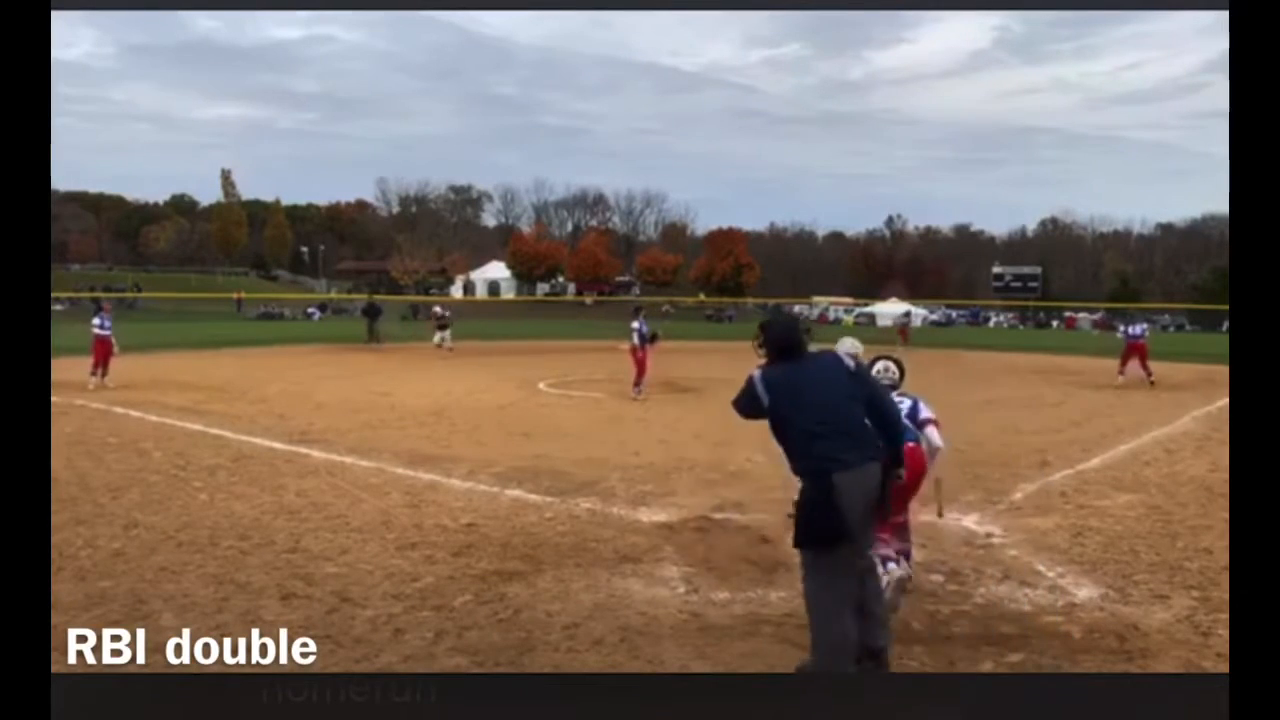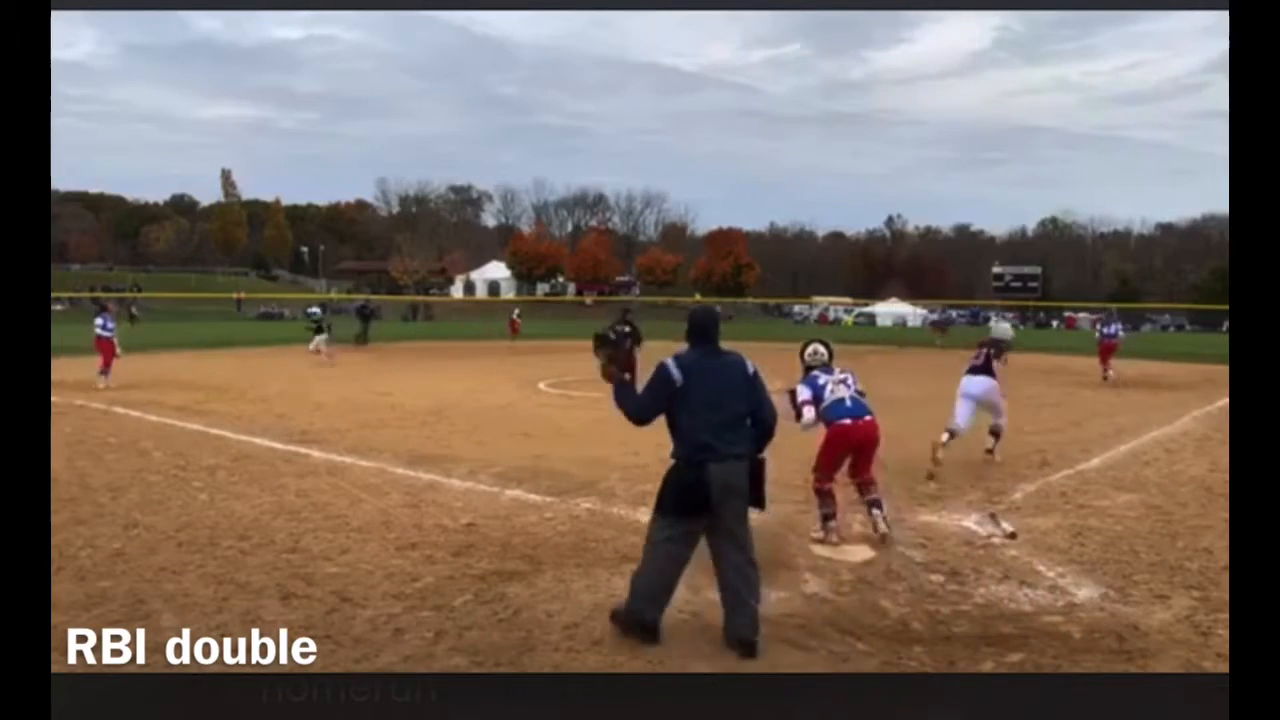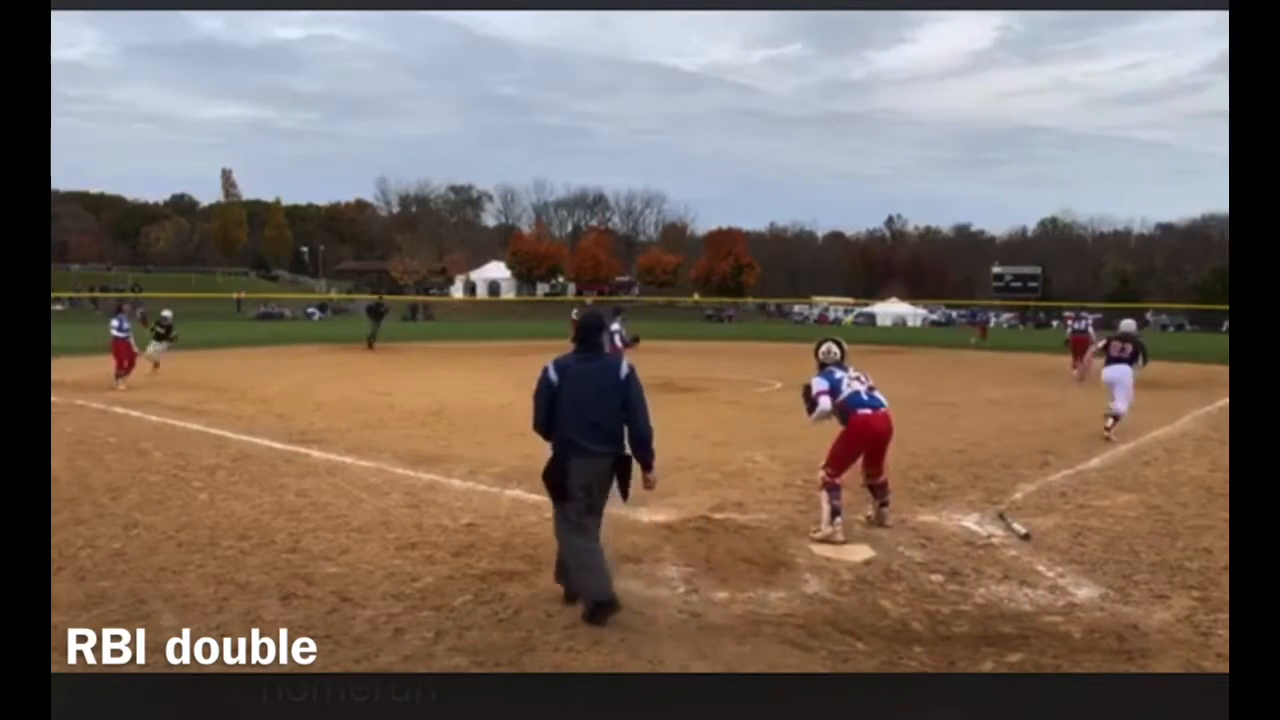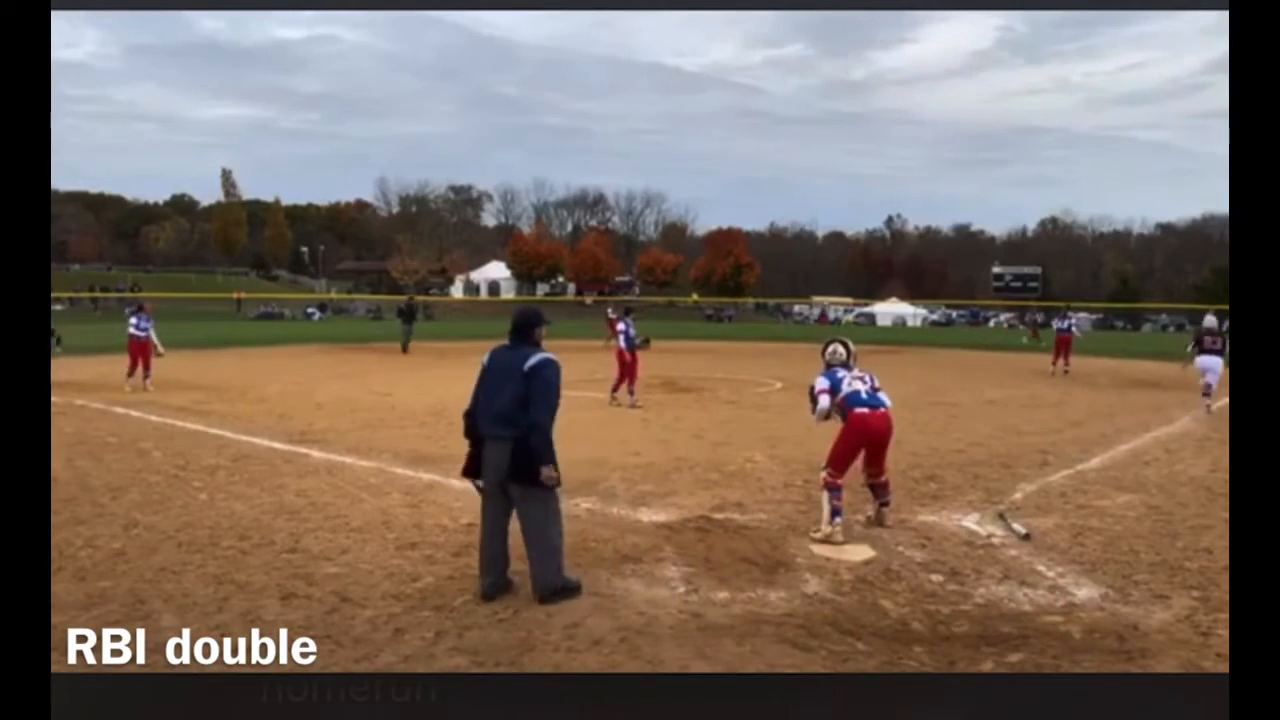
dt=0.7s
person 1, frame 1
left shoulder: (768, 381)
right shoulder: (842, 363)
left elbow: (745, 407)
right elbow: (887, 414)
right wrist: (894, 461)
left hip: (828, 487)
right hip: (868, 475)
left knee: (828, 577)
right knee: (858, 565)
left ankle: (832, 665)
right ankle: (873, 646)
person 1, frame 2
left shoulder: (674, 368)
right shoulder: (742, 366)
left elbow: (640, 413)
right elbow: (767, 420)
left wrist: (619, 382)
right wrist: (748, 454)
left hip: (695, 473)
right hip: (738, 471)
left knee: (665, 545)
right knee: (737, 552)
left ankle: (641, 617)
right ankle: (744, 632)
person 1, frame 3
left shoulder: (555, 370)
right shoulder: (620, 369)
left elbow: (541, 423)
right elbow: (638, 423)
right wrist: (647, 465)
left hip: (569, 463)
right hip: (606, 461)
left knee: (573, 528)
right knee: (587, 524)
left ankle: (600, 596)
right ankle: (576, 586)
person 1, frame 4
left shoulder: (493, 357)
right shoulder: (542, 363)
left elbow: (473, 408)
right elbow: (541, 418)
left wrist: (475, 443)
right wrist: (545, 460)
left hip: (491, 448)
right hip: (522, 450)
left knee: (493, 516)
right knee: (541, 517)
left ankle: (492, 581)
right ankle: (550, 583)
person 2, frame 1
right shoulder: (914, 403)
right elbow: (936, 444)
right wrist: (928, 468)
right hip: (913, 458)
left knee: (879, 525)
right knee: (897, 513)
left ankle: (892, 573)
right ankle: (902, 570)
person 2, frame 2
left shoulder: (806, 384)
right shoulder: (847, 375)
left elbow: (808, 420)
left wrist: (801, 421)
left hip: (841, 429)
right hip: (869, 425)
left knee: (822, 478)
right knee: (862, 474)
left ankle: (830, 530)
right ankle: (878, 518)
person 2, frame 3
left shoulder: (821, 379)
right shoulder: (858, 375)
left elbow: (825, 408)
right elbow: (882, 401)
left wrist: (814, 417)
left hip: (860, 423)
right hip: (884, 420)
left knee: (829, 474)
right knee: (874, 468)
left ankle: (832, 527)
right ankle: (882, 513)
person 2, frame 4
left shoulder: (825, 378)
right shoulder: (866, 376)
left elbow: (823, 406)
right elbow: (887, 403)
left wrist: (818, 417)
left hip: (858, 421)
right hip: (883, 419)
left knee: (832, 474)
right knee: (875, 467)
left ankle: (832, 527)
right ankle: (882, 512)
